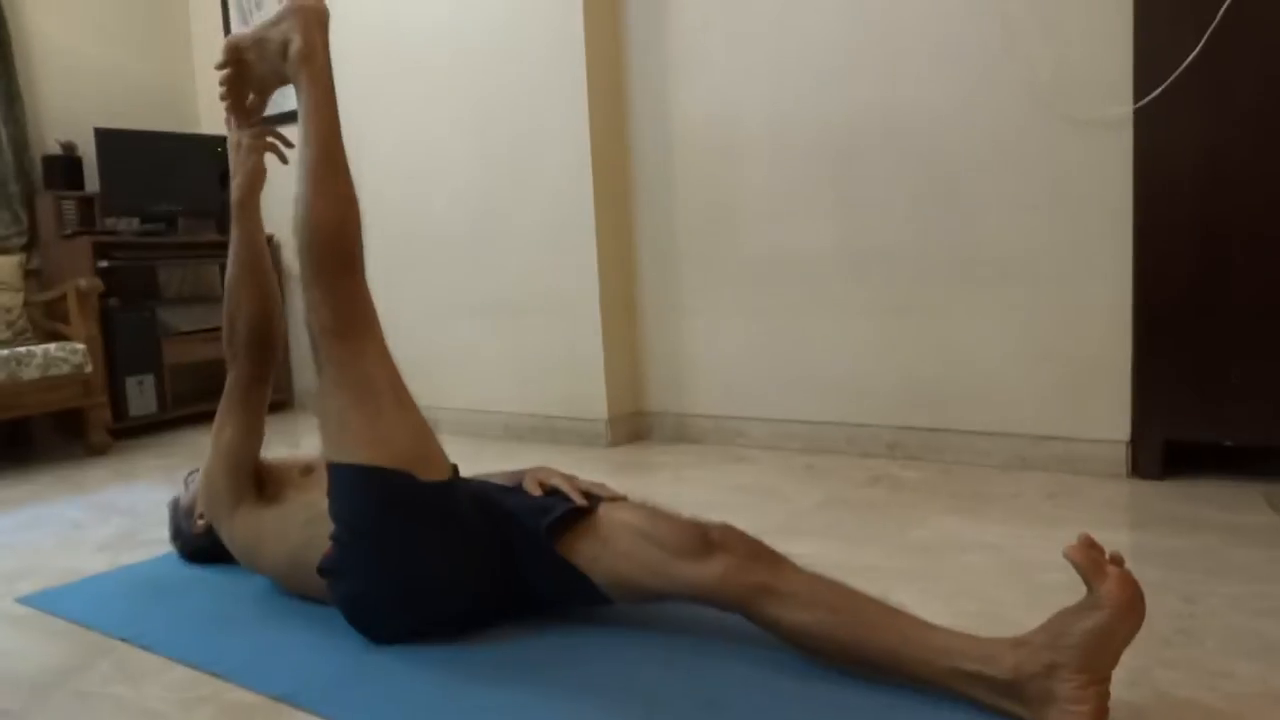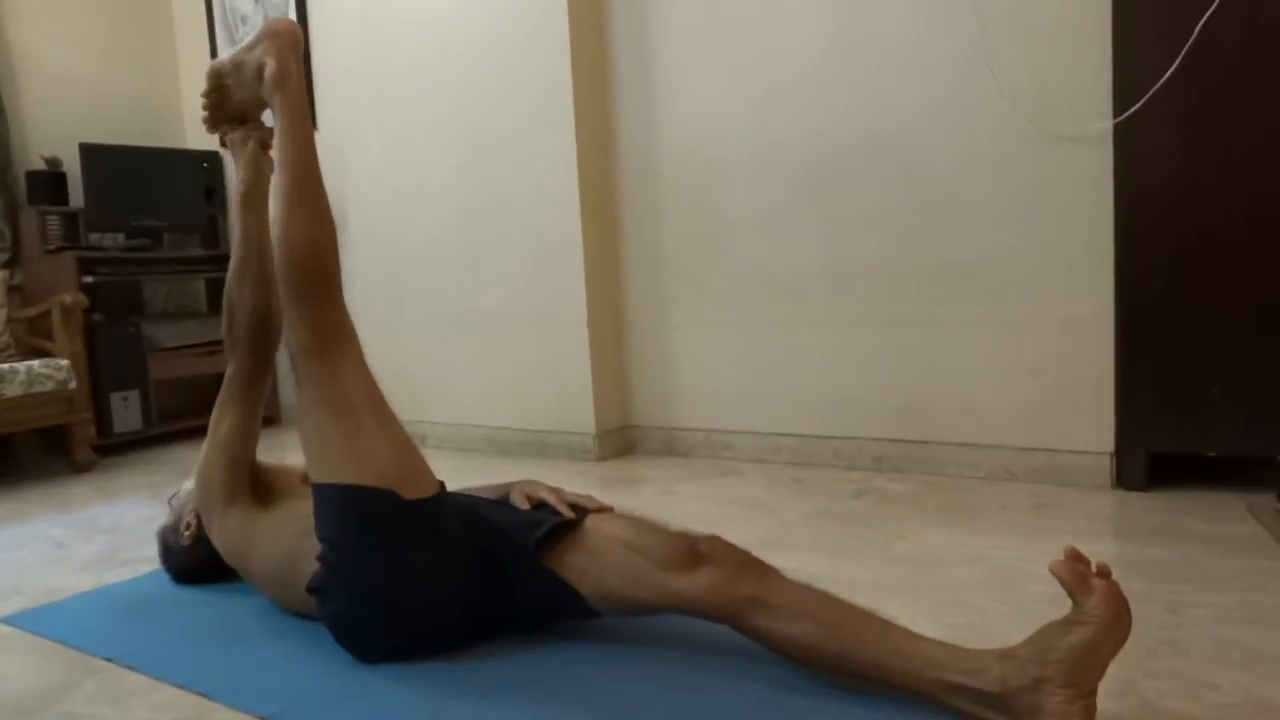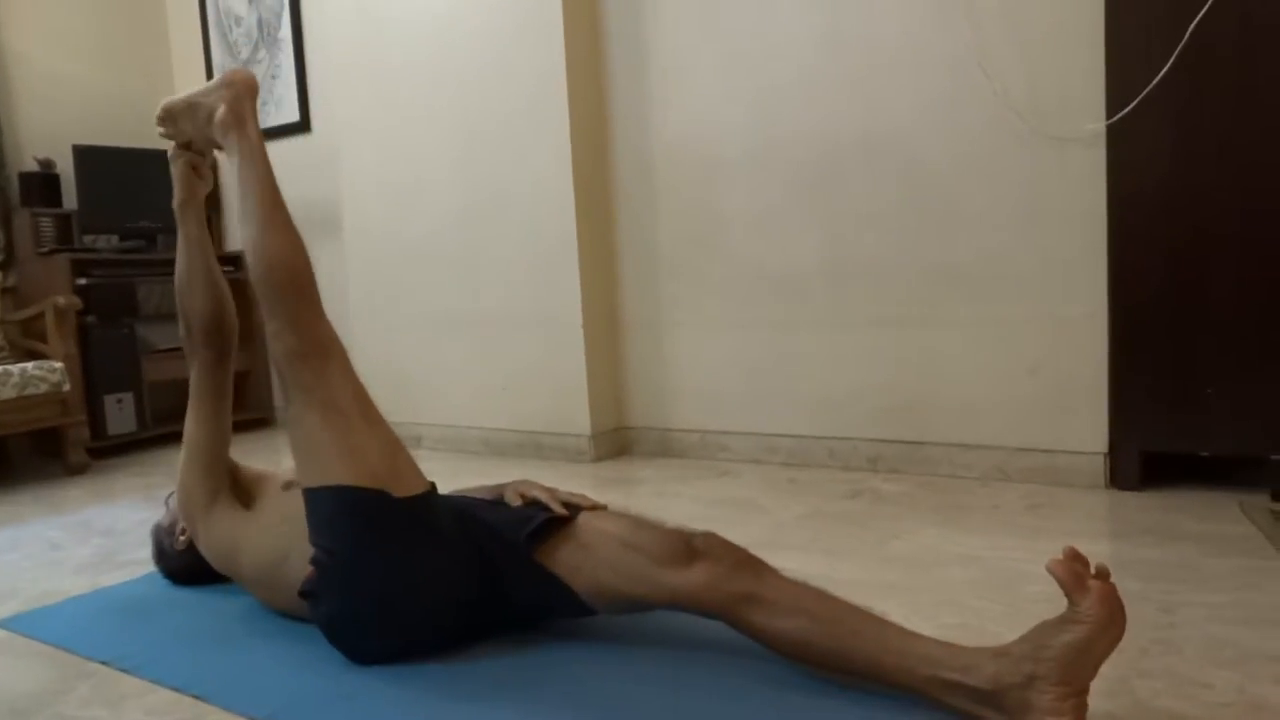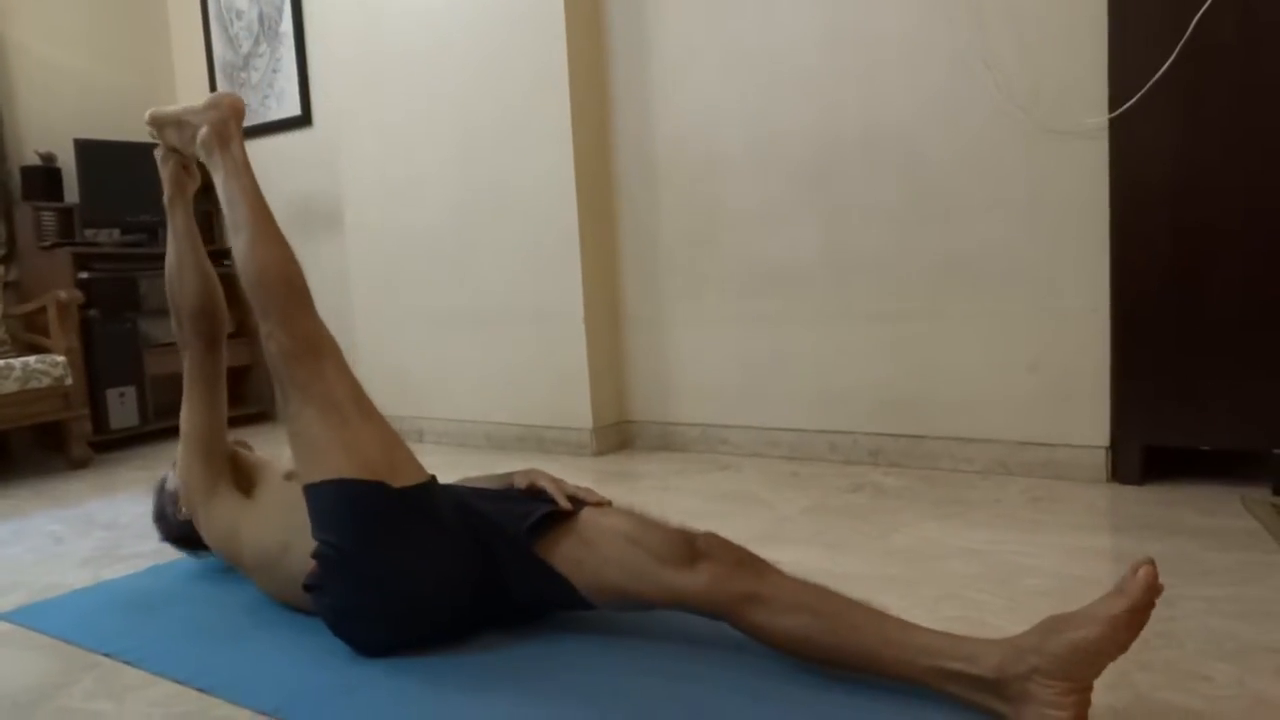
dt=0.5s
person 1, frame 1
left shoulder: (317, 478)
right shoulder: (231, 503)
right elbow: (252, 353)
left wrist: (527, 475)
right wrist: (244, 196)
left hip: (465, 545)
right hip: (395, 562)
left knee: (714, 554)
right knee: (336, 298)
person 1, frame 2
left shoulder: (302, 490)
right shoulder: (225, 500)
right elbow: (247, 349)
left wrist: (517, 491)
right wrist: (250, 190)
left hip: (451, 564)
right hip: (384, 577)
left knee: (703, 566)
right knee: (314, 320)
person 1, frame 3
left shoulder: (294, 494)
right shoulder: (209, 505)
left elbow: (422, 496)
right elbow: (209, 347)
left wrist: (511, 488)
right wrist: (190, 206)
left hip: (445, 562)
right hip: (378, 580)
left knee: (700, 562)
right knee: (295, 327)
person 1, frame 4
left shoulder: (292, 480)
right shoulder: (214, 485)
left elbow: (430, 479)
right elbow: (200, 333)
left wrist: (518, 476)
right wrist: (178, 199)
left hip: (449, 547)
right hip: (379, 570)
left knee: (702, 561)
right knee: (292, 331)
